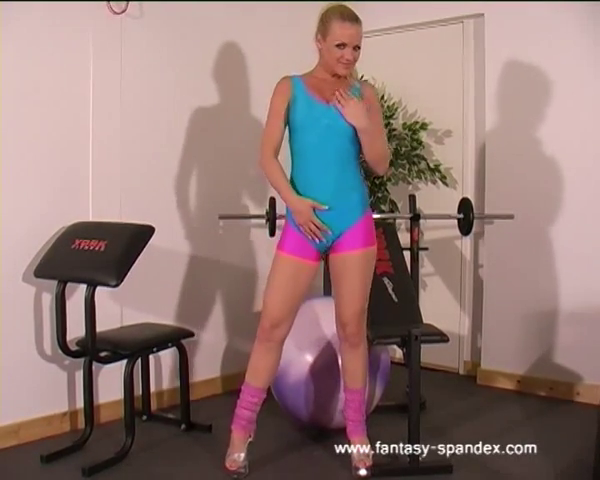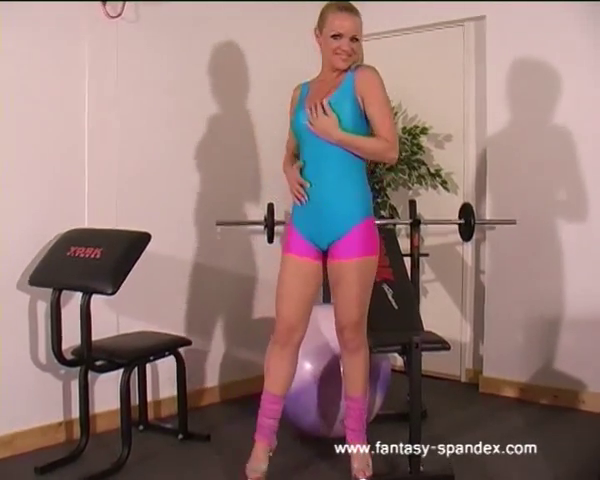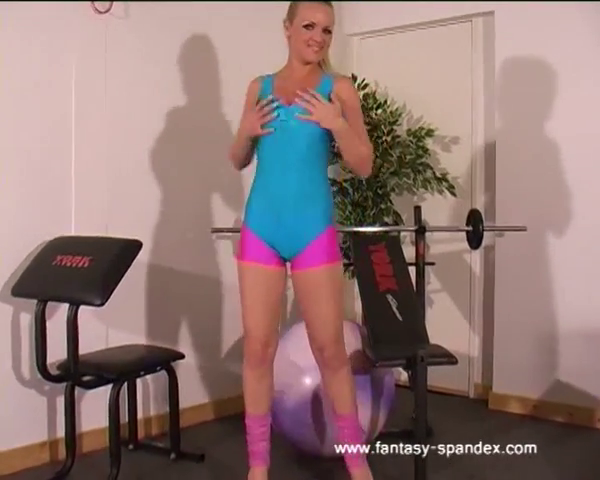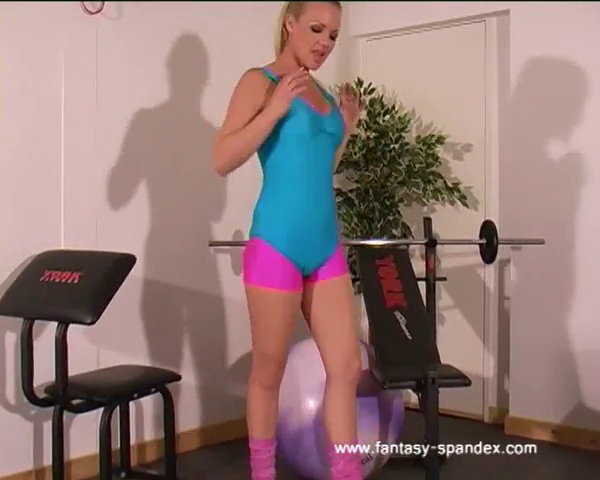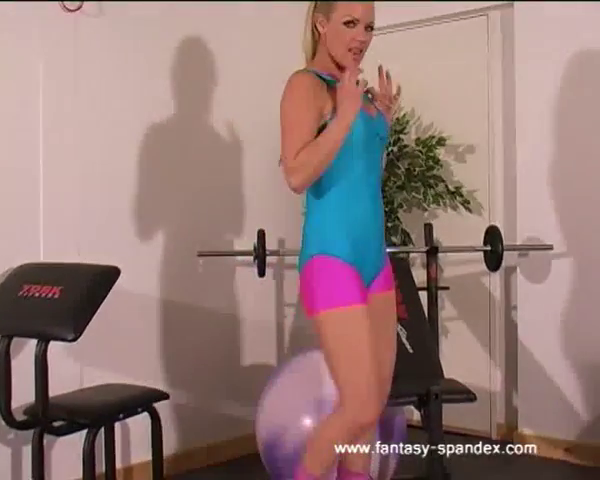
dt=0.5s
person 1, frame 1
left shoulder: (363, 93)
right shoulder: (289, 88)
left elbow: (382, 164)
right elbow: (267, 154)
left wrist: (360, 122)
right wrist: (293, 201)
left hip: (353, 219)
right hip: (304, 220)
left knee: (352, 328)
right knee: (271, 325)
left ankle: (357, 431)
right ankle: (241, 429)
person 1, frame 2
left shoulder: (364, 80)
right shoulder: (300, 93)
left elbow: (389, 149)
left wrist: (335, 134)
right wrist: (290, 171)
left hip: (352, 221)
right hip: (305, 222)
left knee: (351, 333)
right knee: (286, 330)
left ankle: (357, 442)
right ankle: (264, 441)
person 1, frame 3
left shoulder: (339, 88)
right shoulder: (262, 86)
left elbow: (364, 167)
right elbow: (236, 161)
left wrist: (338, 124)
right wrist: (247, 129)
left hip: (315, 229)
right hip: (260, 227)
left knee: (330, 350)
right knee: (257, 349)
person 1, frame 4
left shoulder: (328, 97)
right shoulder: (260, 81)
right elbow: (222, 160)
left wrist: (346, 129)
right wrist: (274, 109)
left hip: (326, 245)
right hip: (276, 244)
left knee: (345, 367)
right knee: (268, 370)
person 1, frame 5
left shoulder: (354, 90)
right shoulder: (306, 85)
right elbow: (297, 176)
left wrist: (380, 118)
right wrist: (347, 114)
left hip: (372, 257)
right hip: (329, 257)
left knee: (373, 398)
right knee: (362, 408)
